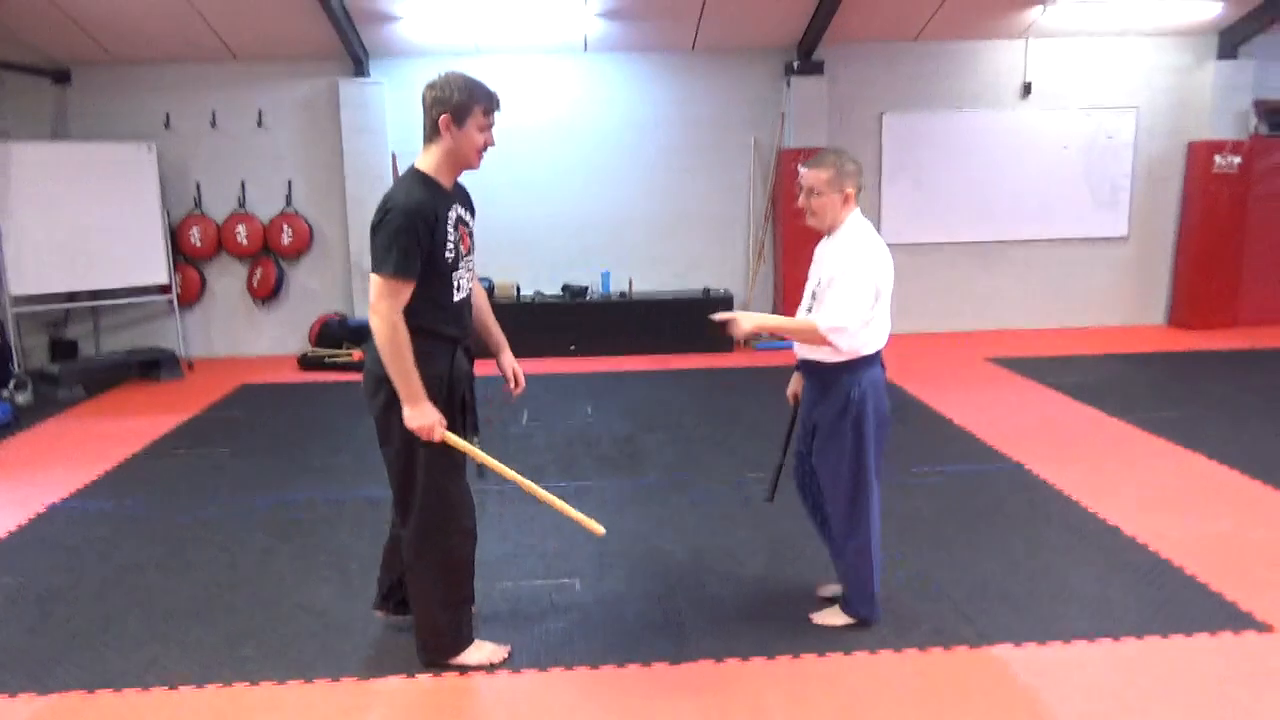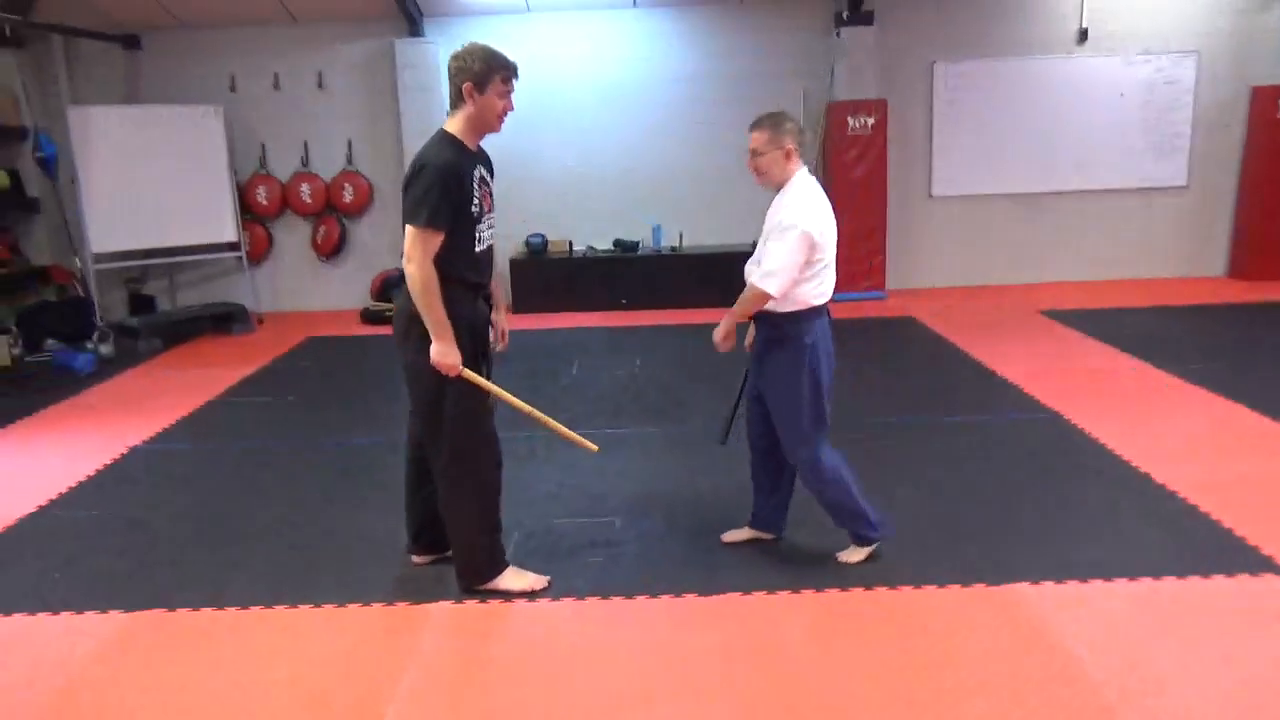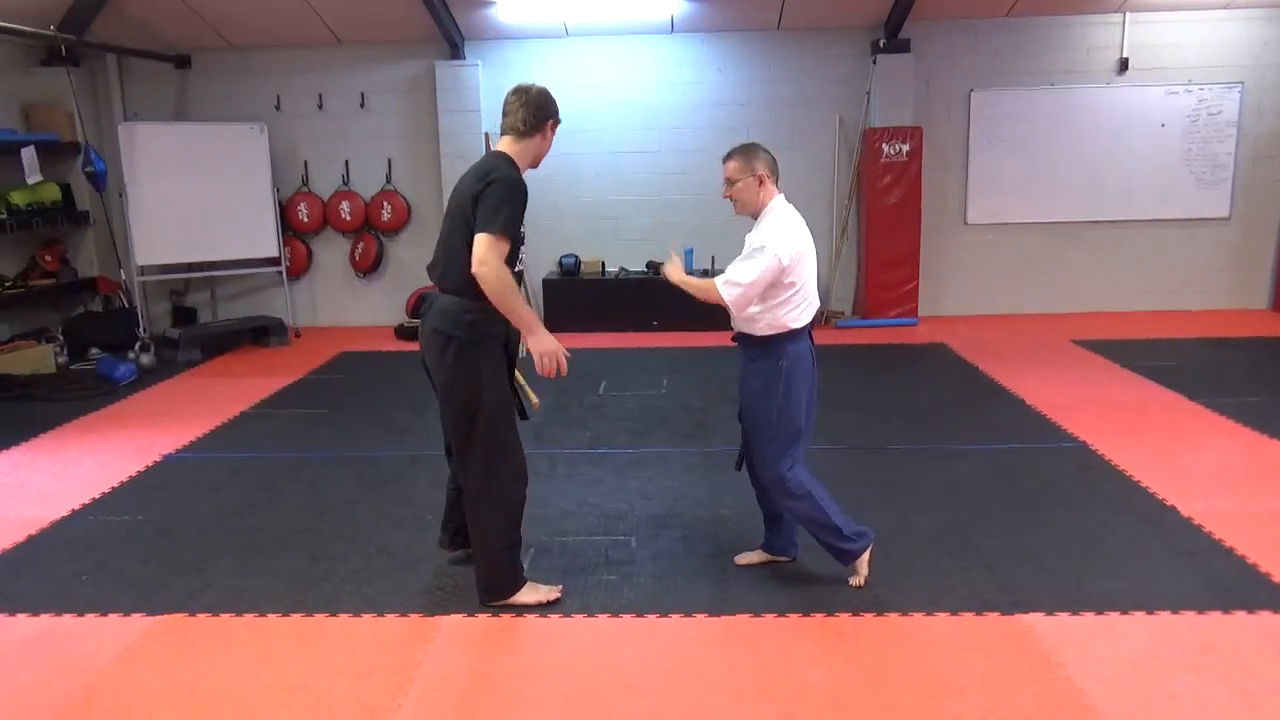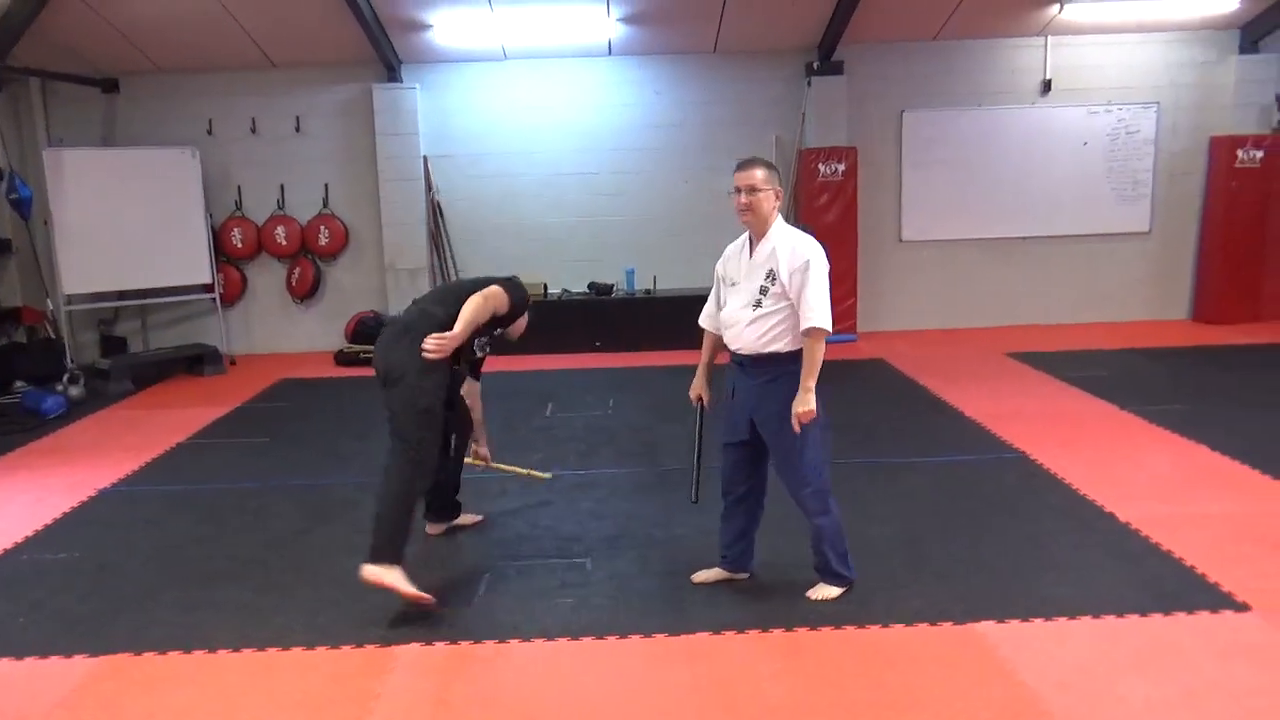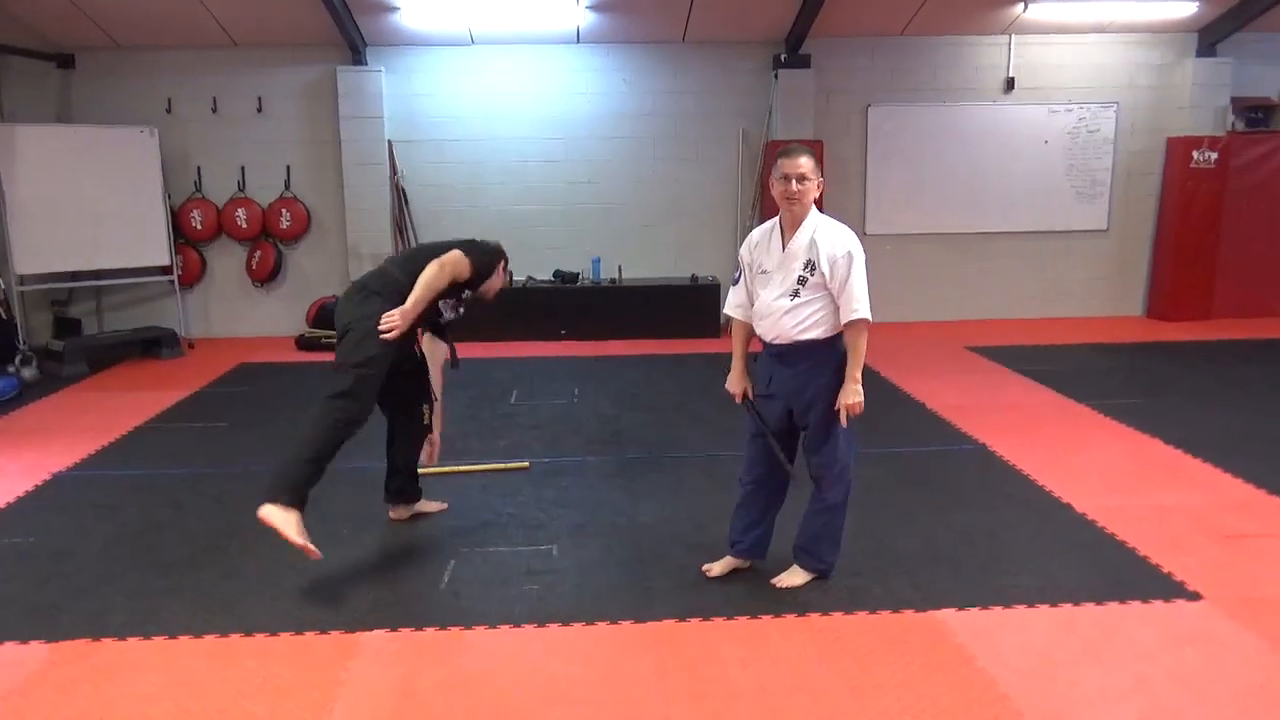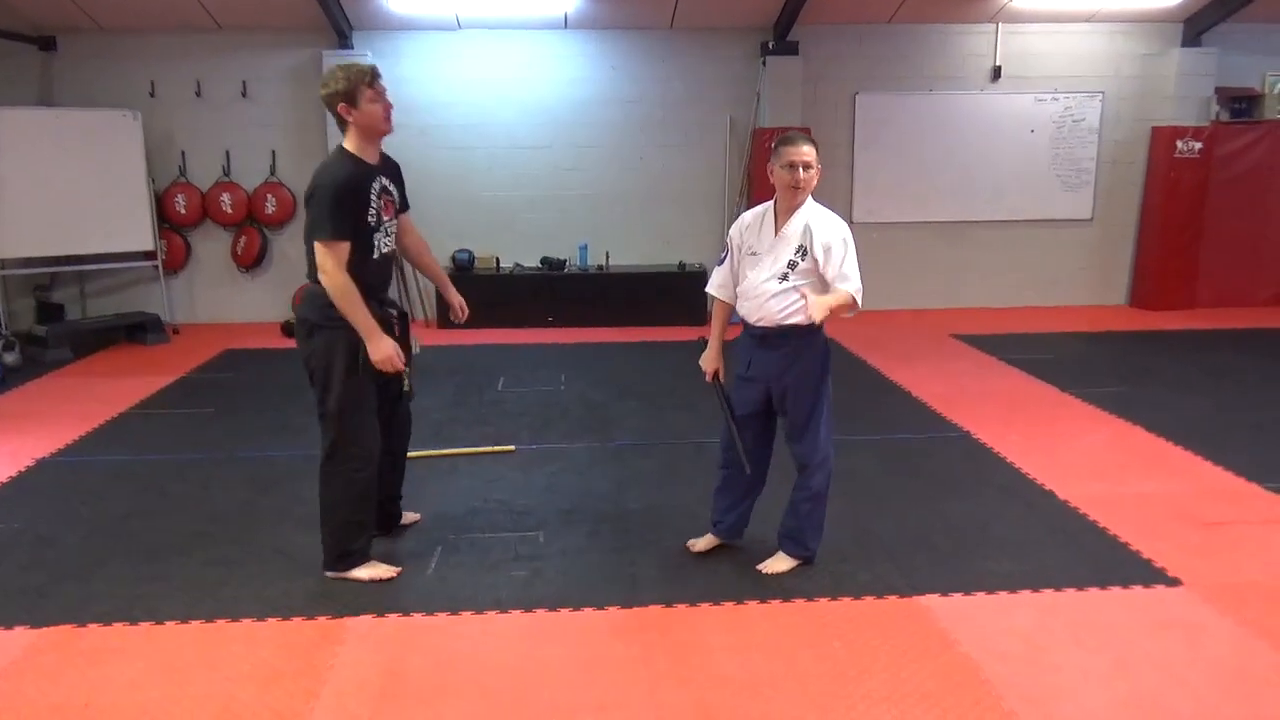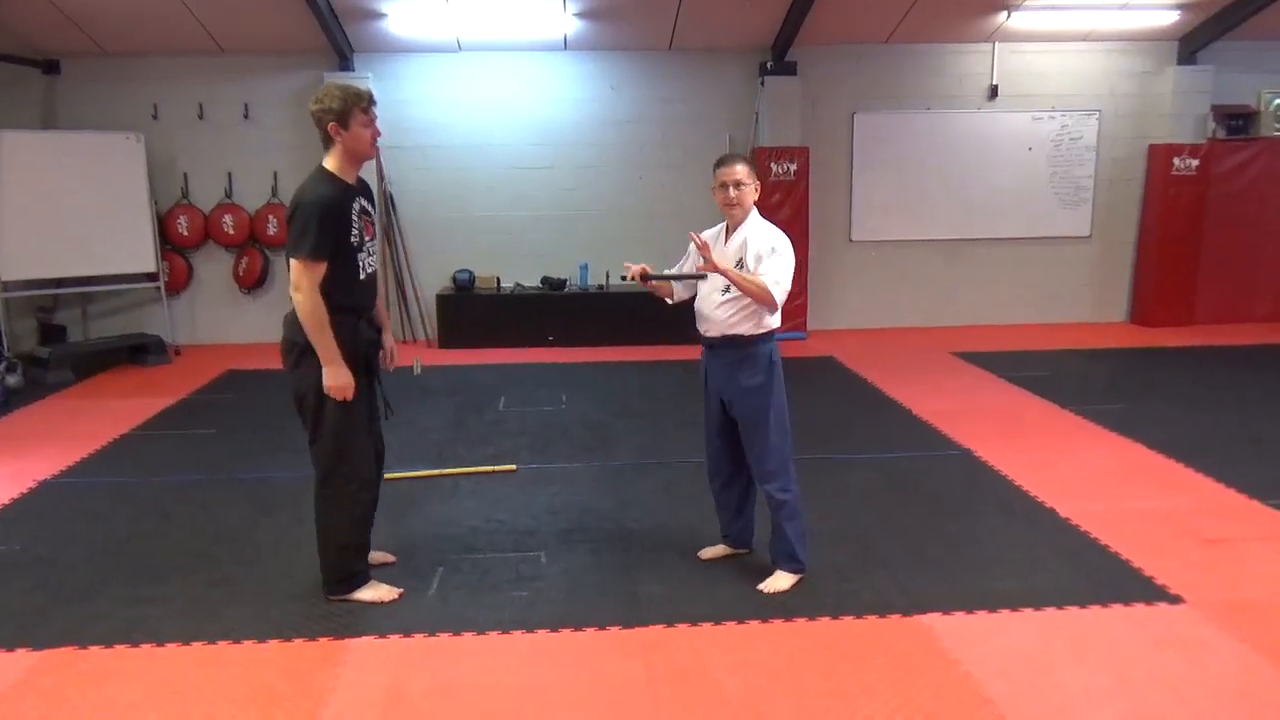
dt=0.7s
person 1, frame 1
left shoulder: (457, 196)
right shoulder: (408, 206)
right elbow: (385, 312)
left wrist: (502, 350)
right wrist: (413, 401)
left hip: (445, 365)
right hip: (411, 375)
left knee: (426, 497)
right knee: (438, 507)
left ankle: (398, 594)
right ankle: (445, 638)
person 1, frame 2
left shoulder: (477, 159)
right shoulder: (439, 165)
right elbow: (417, 259)
left wrist: (495, 308)
right wrist: (440, 339)
left hip: (462, 316)
right hip: (437, 322)
left knee: (434, 434)
right knee: (468, 444)
left ankle: (429, 540)
right ankle: (483, 565)
person 1, frame 3
left shoulder: (487, 172)
right shoulder: (507, 181)
right elbow: (486, 264)
left wrist: (515, 328)
right wrist: (535, 332)
left hip: (457, 328)
right hip: (466, 334)
left knee: (474, 446)
right knee: (496, 460)
left ankle: (460, 534)
right ankle: (502, 582)
person 1, frame 4
left shoulder: (482, 337)
right shoulder: (511, 292)
left elbow: (470, 385)
right elbow: (487, 297)
left wrist: (478, 439)
right wrist: (456, 335)
left hip: (399, 346)
right hip: (418, 346)
left knee: (455, 422)
right knee: (414, 445)
left ankle: (440, 513)
right ankle: (383, 561)
person 1, frame 5
left shoulder: (456, 299)
right shoulder: (485, 256)
left elbow: (433, 360)
right elbow: (444, 267)
left wrist: (432, 427)
right wrist: (409, 310)
right hip: (376, 311)
left knee: (412, 404)
right knee: (347, 402)
left ankle: (402, 497)
right ankle: (283, 503)
person 1, frame 6
left shoulder: (387, 168)
right shoulder: (335, 180)
left elbow: (405, 235)
right elbow: (330, 270)
left wrist: (446, 287)
right wrist: (374, 336)
left hip: (374, 312)
right hip: (337, 327)
left knee: (394, 421)
right knee: (352, 440)
left ankle: (384, 513)
right ankle: (345, 557)
person 1, frame 7
left shoulder: (360, 190)
right shoulder: (318, 199)
right elbow: (303, 288)
left wrist: (383, 329)
right wrist: (331, 363)
left hip: (357, 338)
right hip: (326, 346)
left knee: (367, 453)
right knee: (345, 463)
left ankle: (352, 548)
right ankle: (344, 578)
person 2, frame 1
left shoulder: (860, 251)
right shoulder: (831, 242)
left elbow: (834, 328)
left wrist: (760, 322)
right wrist: (803, 371)
left hip: (852, 388)
right hip: (825, 381)
left knee: (849, 495)
right knee: (814, 484)
left ankle: (859, 601)
right ankle: (855, 576)
person 2, frame 2
left shoulder: (799, 209)
right shoulder: (791, 198)
left elbow: (764, 284)
left wrist: (728, 324)
right wrist: (757, 325)
left hip: (798, 338)
right hip: (779, 332)
left knee: (805, 446)
right knee: (764, 433)
left ankle: (867, 532)
right ankle: (766, 521)
person 2, frame 3
left shoulder: (775, 235)
right shoulder: (777, 223)
left elbow: (725, 292)
left wrist: (677, 276)
left hip: (778, 358)
right hip: (770, 353)
left knee: (780, 465)
right knee: (761, 458)
left ankle: (852, 544)
right ankle: (779, 543)
person 2, frame 4
left shoulder: (801, 250)
right shoulder: (731, 255)
left elbow: (816, 326)
right elbow: (715, 321)
left wrist: (806, 391)
right wrist: (702, 374)
left hip: (789, 375)
right hip: (743, 376)
left knee: (806, 481)
right knee: (737, 475)
left ankle: (836, 572)
right ankle: (735, 562)
person 2, frame 5
left shoulder: (837, 241)
right shoulder: (757, 241)
left elbow: (856, 317)
right elbow: (742, 310)
left wrist: (853, 381)
right wrist: (738, 368)
left hip: (820, 365)
right hip: (772, 364)
left knee: (828, 469)
right knee: (761, 463)
left ankle: (813, 559)
right ankle: (743, 550)
person 2, frame 6
left shoulder: (829, 229)
right shoulder: (747, 224)
left elbow: (851, 297)
right elbow: (724, 288)
left wrist: (827, 302)
right wrist: (713, 347)
left hip: (801, 349)
right hip: (752, 346)
left knee: (810, 452)
right knee: (740, 441)
left ankle: (797, 545)
right ankle: (726, 525)
person 2, frame 7
left shoulder: (770, 239)
right shoulder: (706, 241)
left elbow: (770, 298)
right elbow: (675, 289)
left wrist: (721, 269)
right wrist: (648, 279)
left hip: (753, 359)
right hip: (715, 358)
left knee: (770, 461)
right knee: (722, 458)
left ankle: (789, 561)
right ankle: (736, 537)
